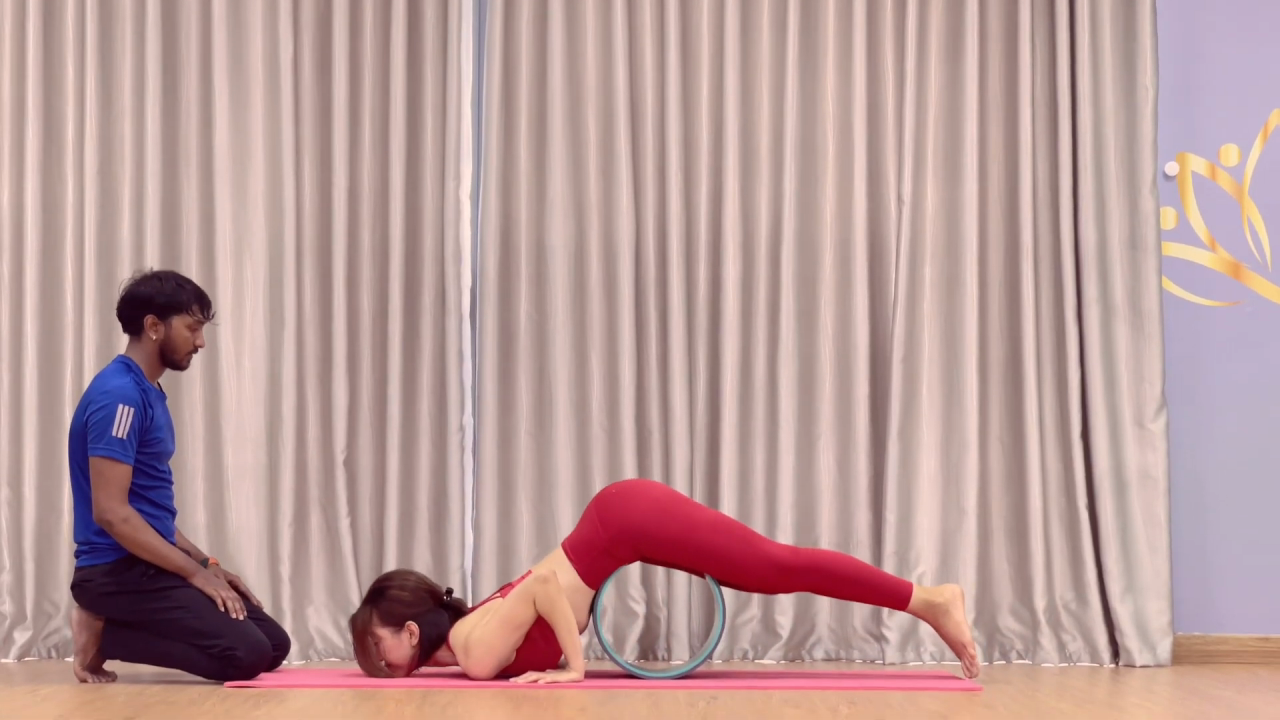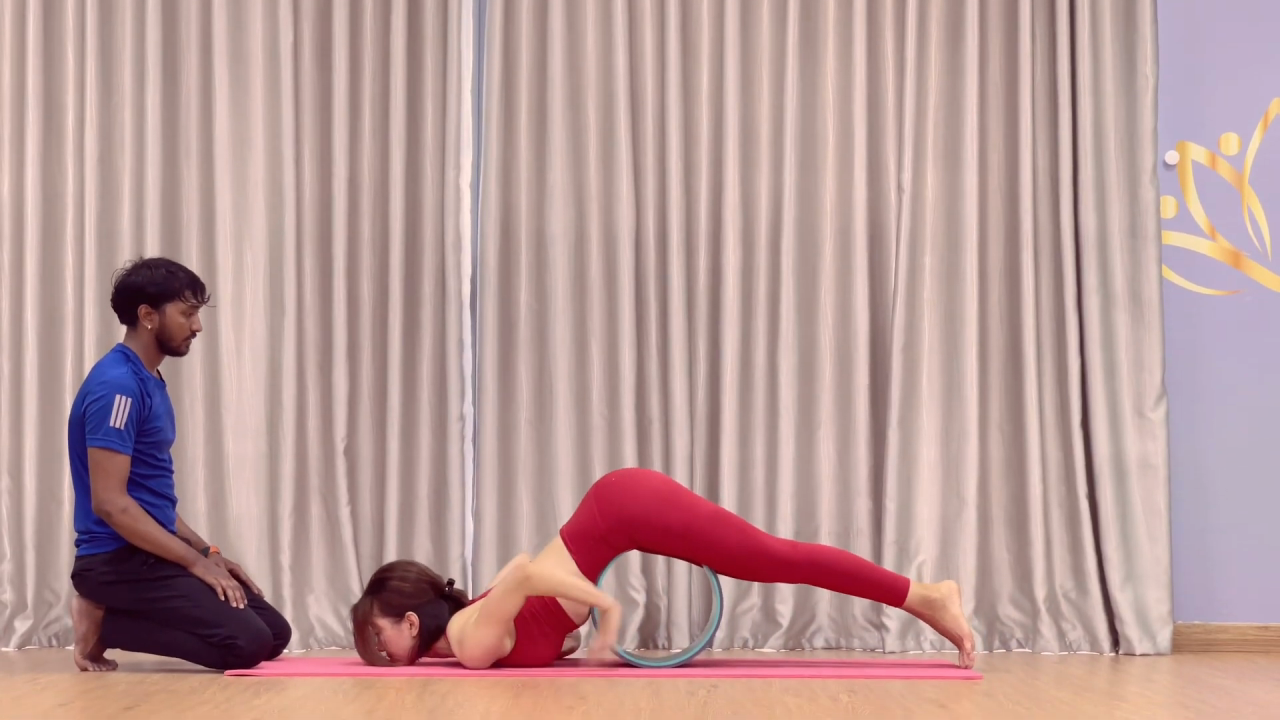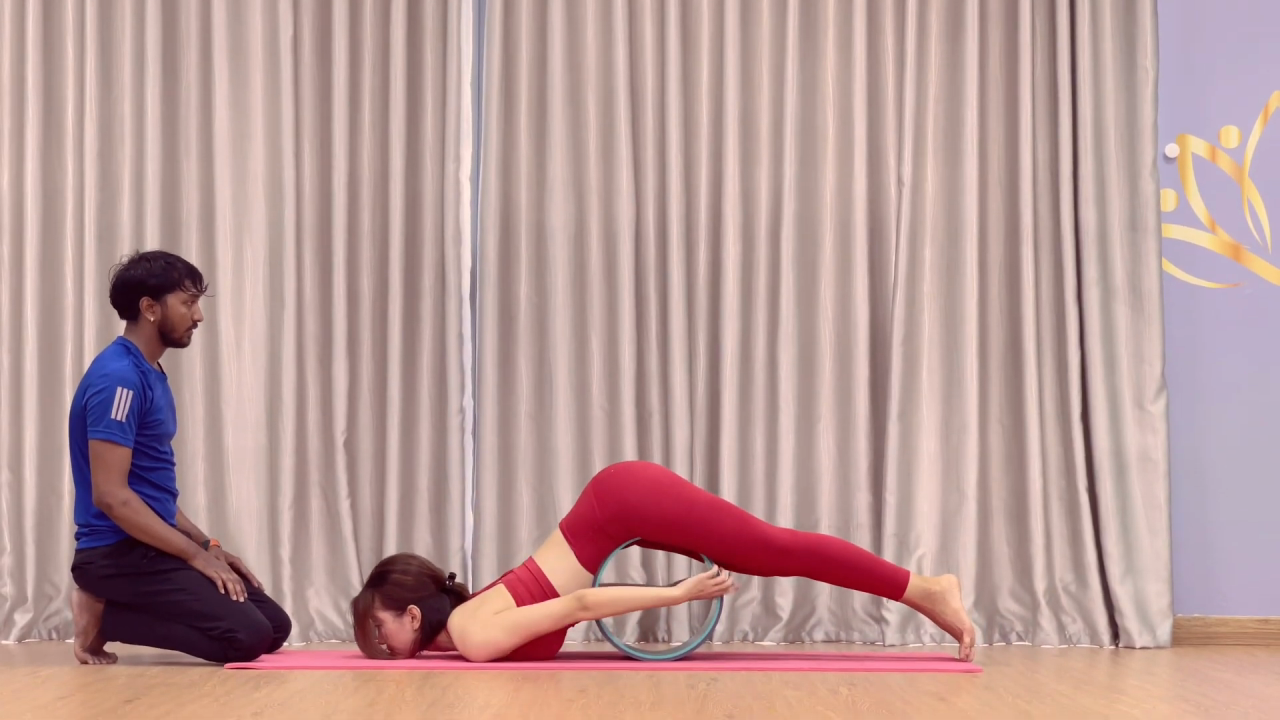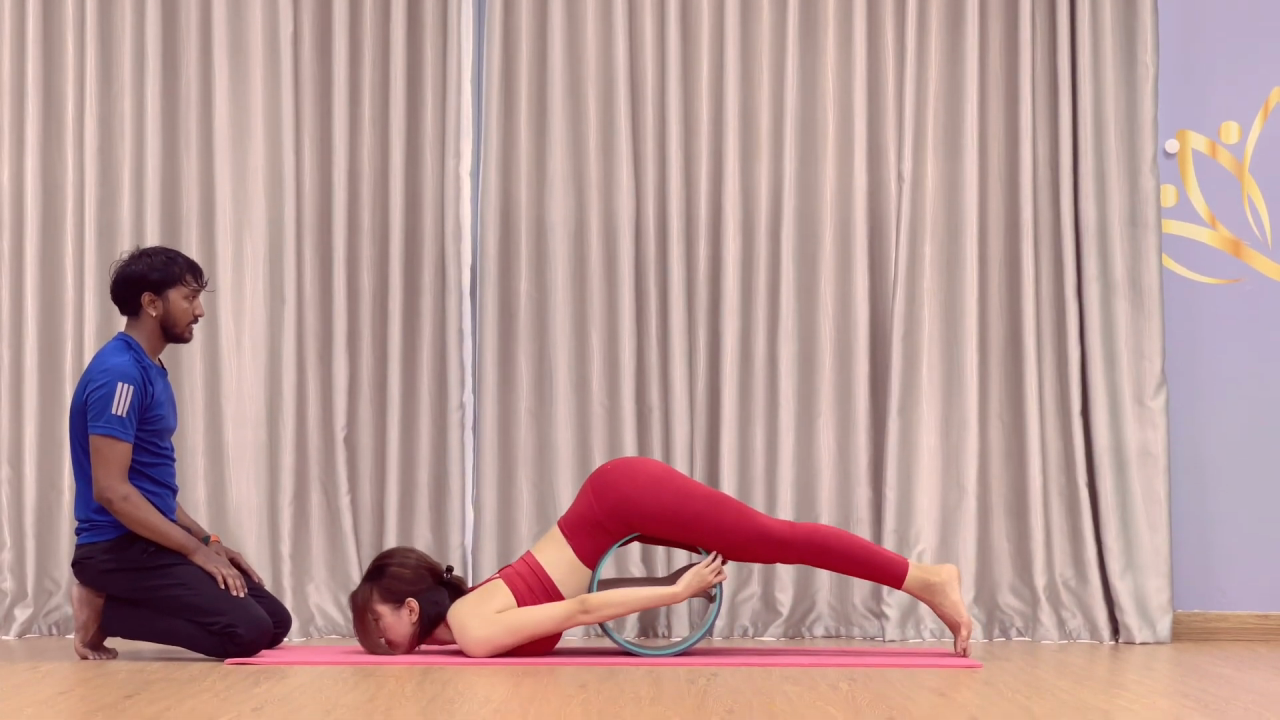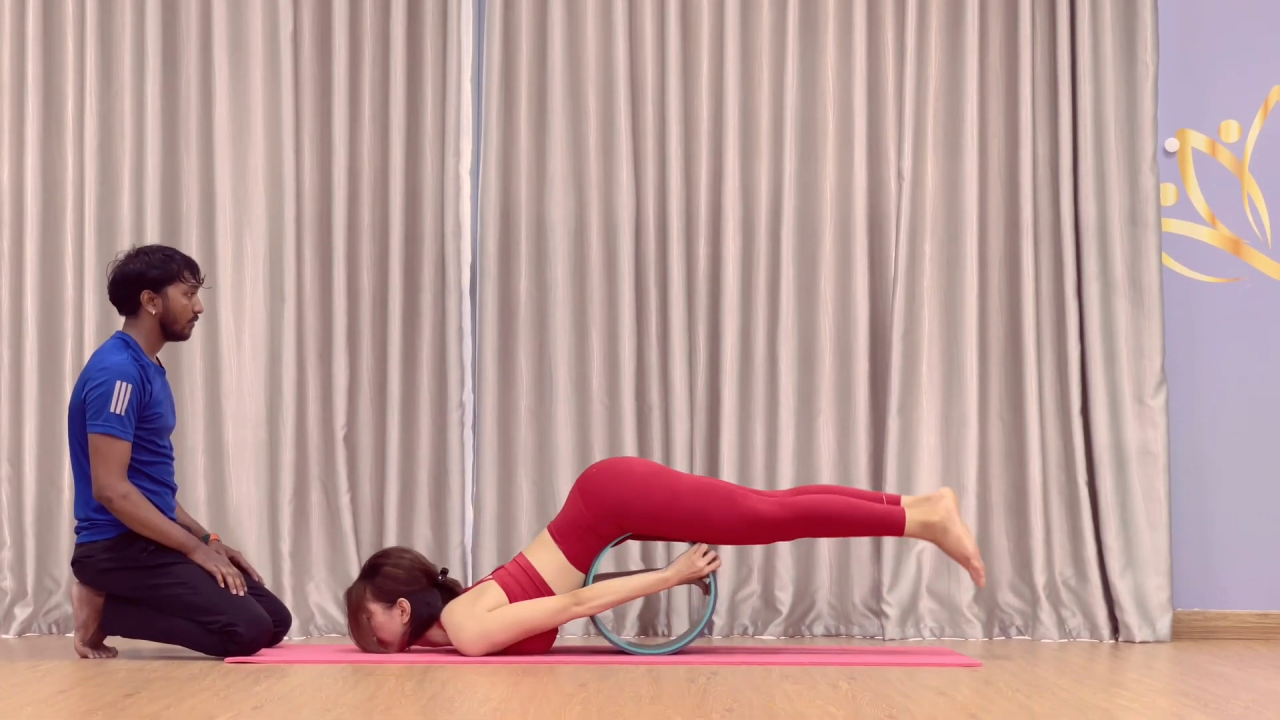
dt=0.4s
person 1, frame 1
left shoulder: (479, 653)
right shoulder: (466, 636)
left elbow: (543, 580)
left wrist: (574, 665)
right wrist: (559, 653)
left hip: (630, 518)
right hip: (625, 517)
left knee: (780, 566)
right knee: (774, 573)
left ankle: (929, 600)
right ankle: (926, 601)
person 1, frame 2
left shoulder: (472, 646)
right shoulder: (463, 629)
left elbow: (520, 570)
left wrist: (605, 609)
right wrist: (570, 630)
left hip: (626, 507)
right hip: (624, 504)
left knee: (776, 558)
right knee: (770, 559)
left ankle: (924, 596)
right ankle: (921, 596)
person 1, frame 3
left shoulder: (474, 639)
right shoulder: (465, 619)
left elbow: (578, 604)
left wrist: (676, 594)
left hip: (626, 499)
right hip: (623, 500)
left knee: (776, 549)
right knee: (767, 557)
left ankle: (924, 589)
right ankle: (922, 591)
person 1, frame 4
left shoulder: (474, 634)
right shoulder: (463, 614)
left elbow: (581, 612)
left wrist: (676, 591)
left hip: (624, 496)
right hip: (622, 496)
left knee: (776, 538)
right knee: (770, 542)
left ankle: (925, 579)
right ankle: (924, 578)
person 1, frame 5
left shoulder: (466, 633)
right shoulder: (457, 613)
left elbow: (575, 605)
left wrist: (669, 577)
left hip: (615, 496)
right hip: (613, 497)
left knee: (771, 518)
right knee: (771, 510)
left ankle: (925, 520)
right ankle: (917, 505)
person 2, frame 1
left shoulder: (148, 393)
right shoulder: (119, 394)
right elbow: (112, 513)
left wrist: (207, 563)
right wrist: (196, 572)
left hip: (147, 564)
right hip: (119, 570)
left knee: (274, 644)
right knee: (247, 654)
left ankle: (109, 626)
right ankle: (102, 634)
person 2, frame 2
left shoulder: (149, 382)
right shoulder: (117, 385)
right elbow: (110, 503)
left wrist: (207, 552)
right wrist: (196, 561)
left hip: (149, 553)
right hip: (120, 559)
left knee: (274, 633)
right knee: (247, 643)
left ankle: (108, 616)
right ankle: (102, 623)
person 2, frame 3
left shoulder: (150, 374)
right shoulder: (119, 377)
right elbow: (111, 496)
left wrist: (208, 546)
right wrist: (197, 554)
left hip: (149, 546)
right hip: (120, 552)
left knee: (275, 626)
right knee: (247, 636)
left ankle: (108, 609)
right ankle: (102, 616)
person 2, frame 4
left shoulder: (150, 370)
right shoulder: (120, 373)
right elbow: (112, 491)
left wrist: (208, 541)
right wrist: (197, 549)
left hip: (149, 542)
right hip: (121, 548)
left knee: (275, 622)
right knee: (248, 631)
left ankle: (109, 605)
right ankle: (103, 612)
person 2, frame 5
left shoulder: (148, 368)
right shoulder: (117, 371)
right elbow: (111, 489)
left wrist: (207, 540)
right wrist: (197, 548)
left hip: (148, 540)
right hip: (120, 546)
left knee: (274, 621)
right knee: (247, 630)
left ankle: (108, 604)
right ankle: (102, 611)
